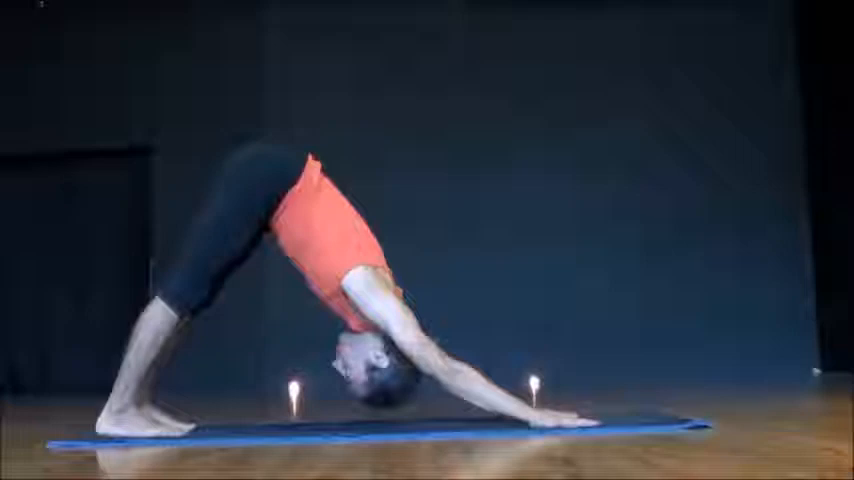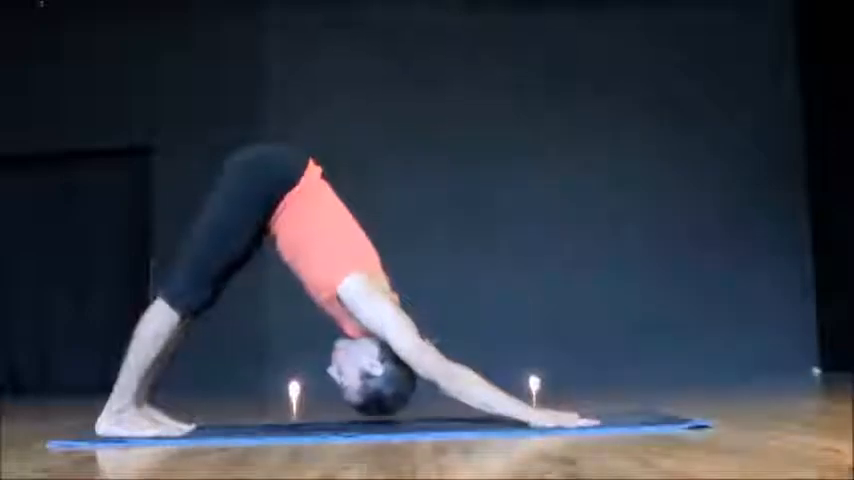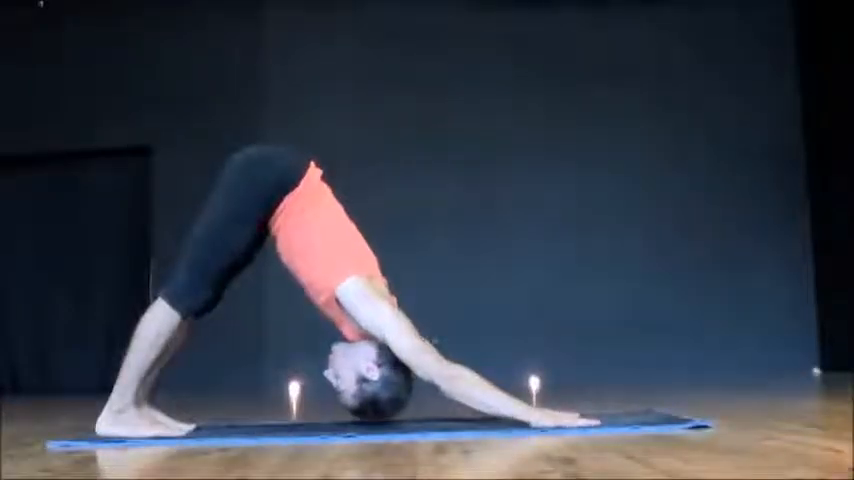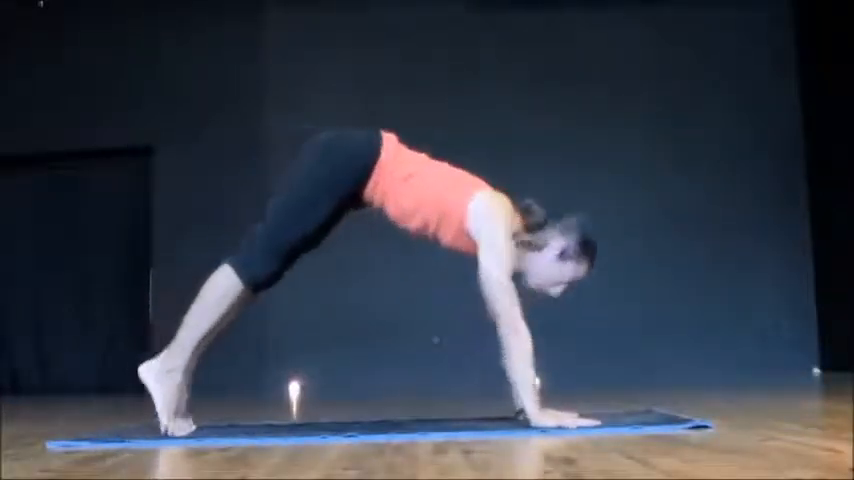
dt=1s
person 1, frame 1
right shoulder: (373, 300)
left elbow: (445, 369)
right elbow: (446, 369)
left hip: (279, 189)
right hip: (269, 180)
left knee: (194, 293)
right knee: (186, 288)
left ankle: (137, 403)
right ankle: (118, 409)
person 1, frame 2
right shoulder: (369, 308)
left elbow: (444, 372)
right elbow: (445, 373)
left hip: (279, 191)
right hip: (269, 182)
left knee: (196, 295)
right knee: (186, 290)
left ankle: (136, 403)
right ankle: (118, 410)
person 1, frame 3
right shoulder: (368, 309)
left elbow: (444, 374)
right elbow: (445, 374)
left hip: (279, 190)
right hip: (269, 181)
left knee: (198, 296)
right knee: (189, 291)
left ankle: (137, 403)
right ankle: (119, 409)
person 1, frame 4
left shoulder: (503, 232)
right shoulder: (497, 227)
left elbow: (509, 326)
right elbow: (511, 326)
left wrist: (526, 404)
right wrist: (535, 412)
left hip: (359, 168)
right hip: (353, 161)
left knee: (264, 267)
right knee: (258, 261)
left ankle: (176, 375)
right ankle: (171, 367)
